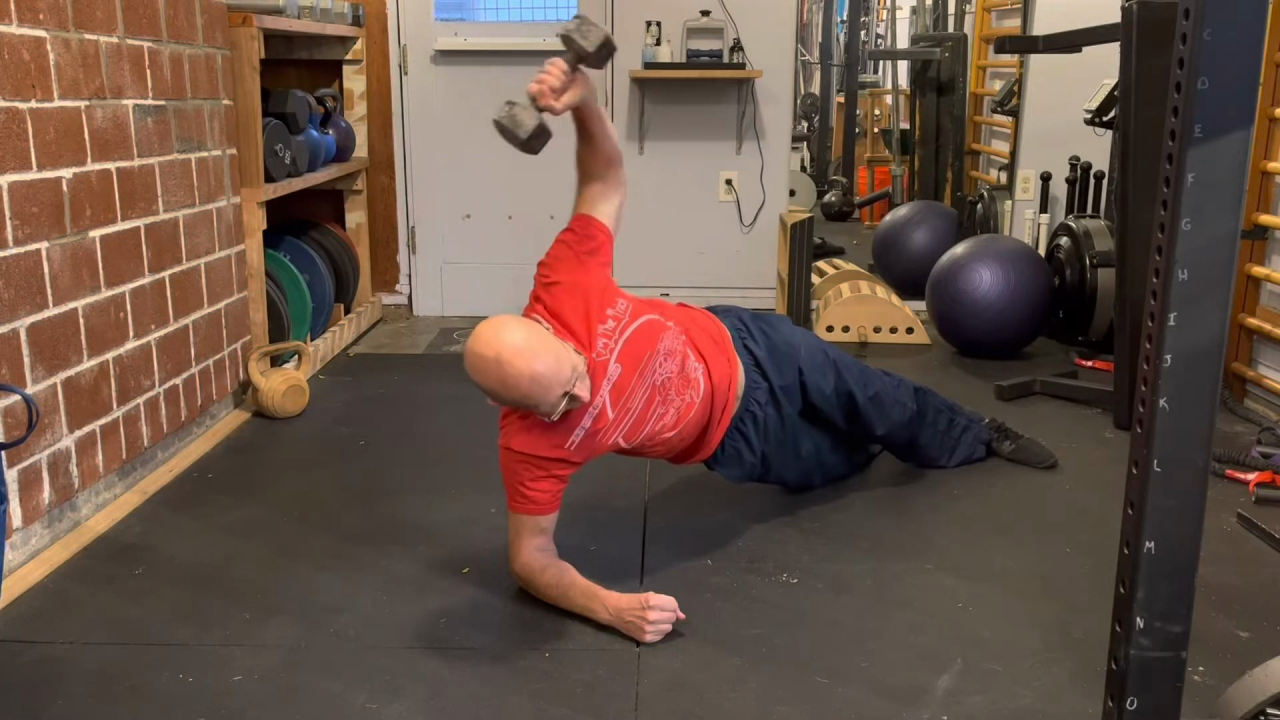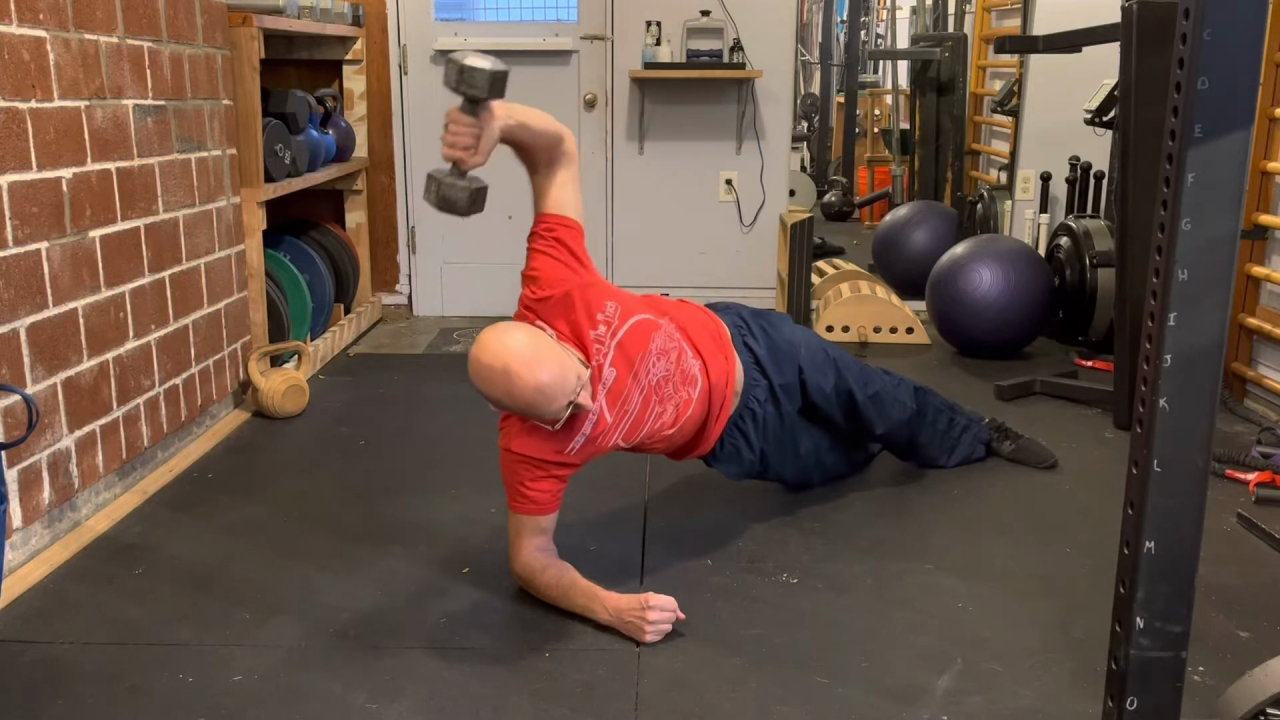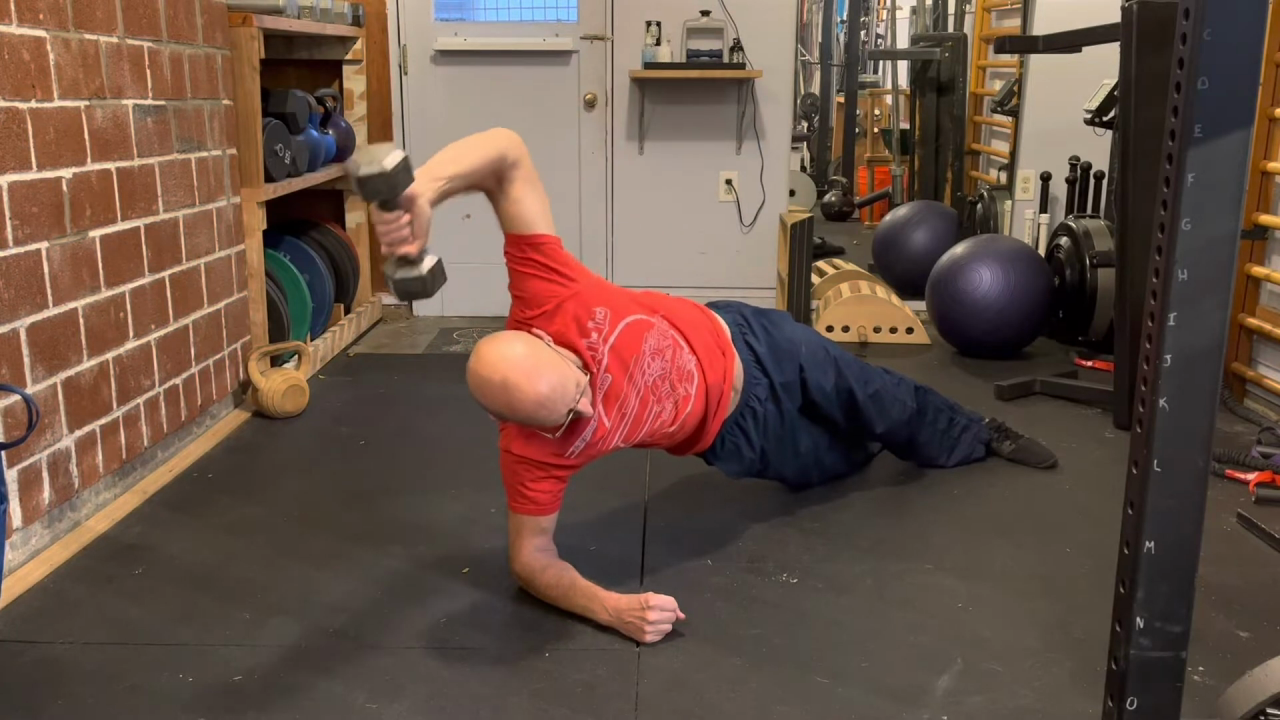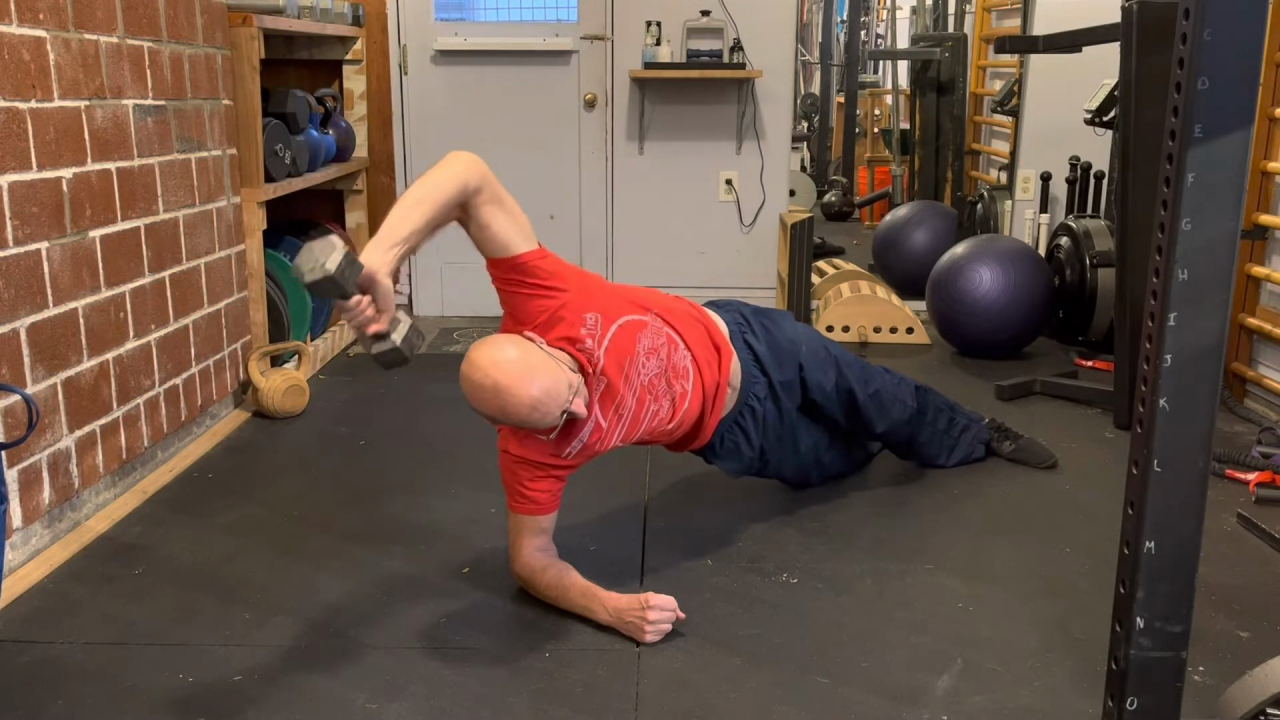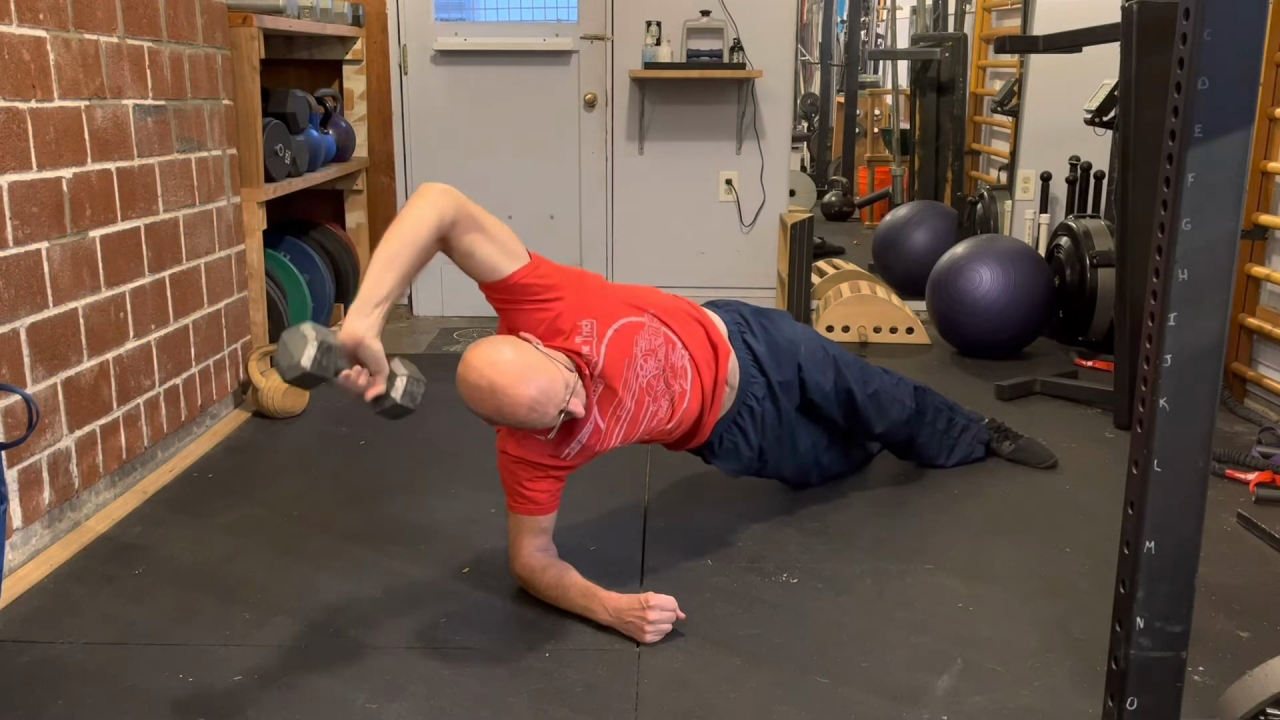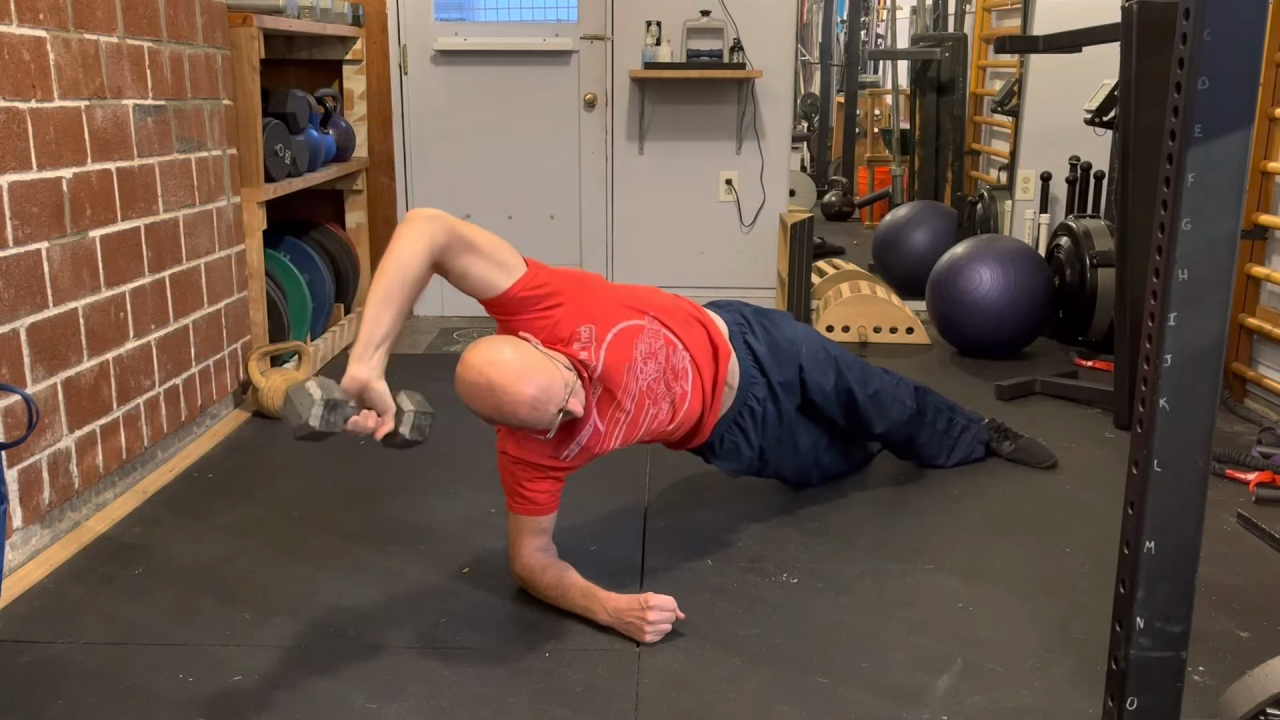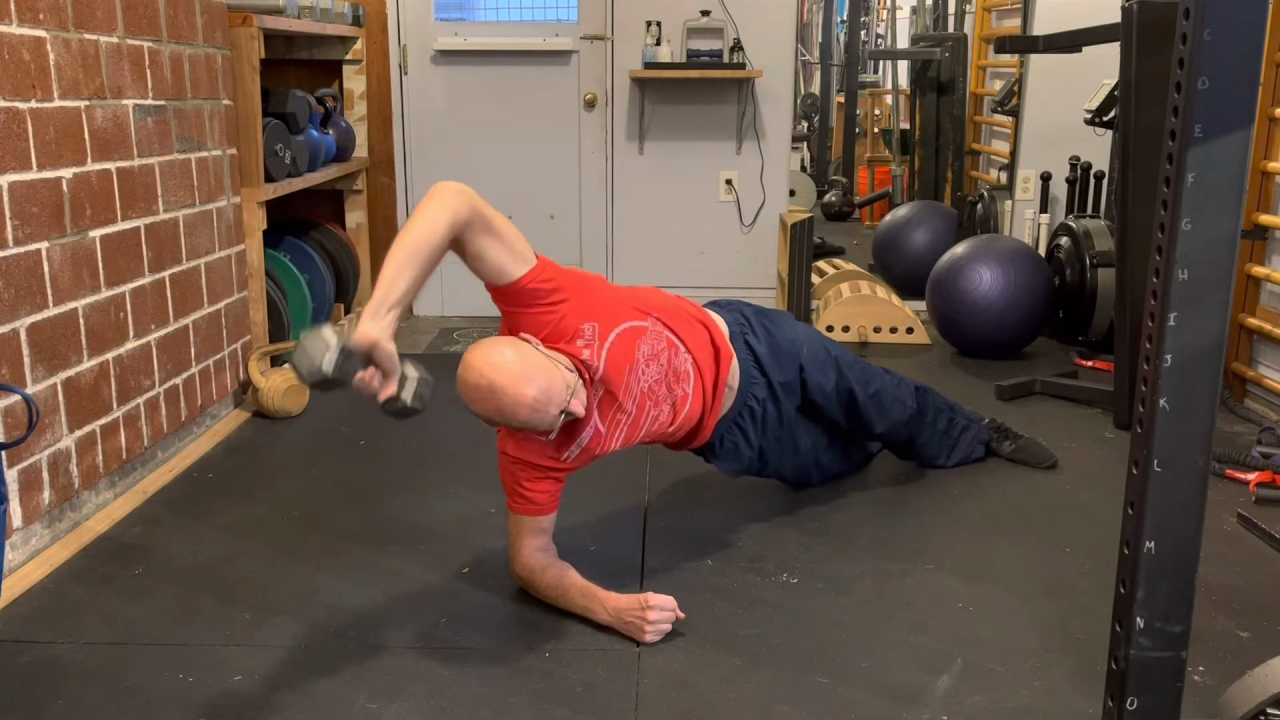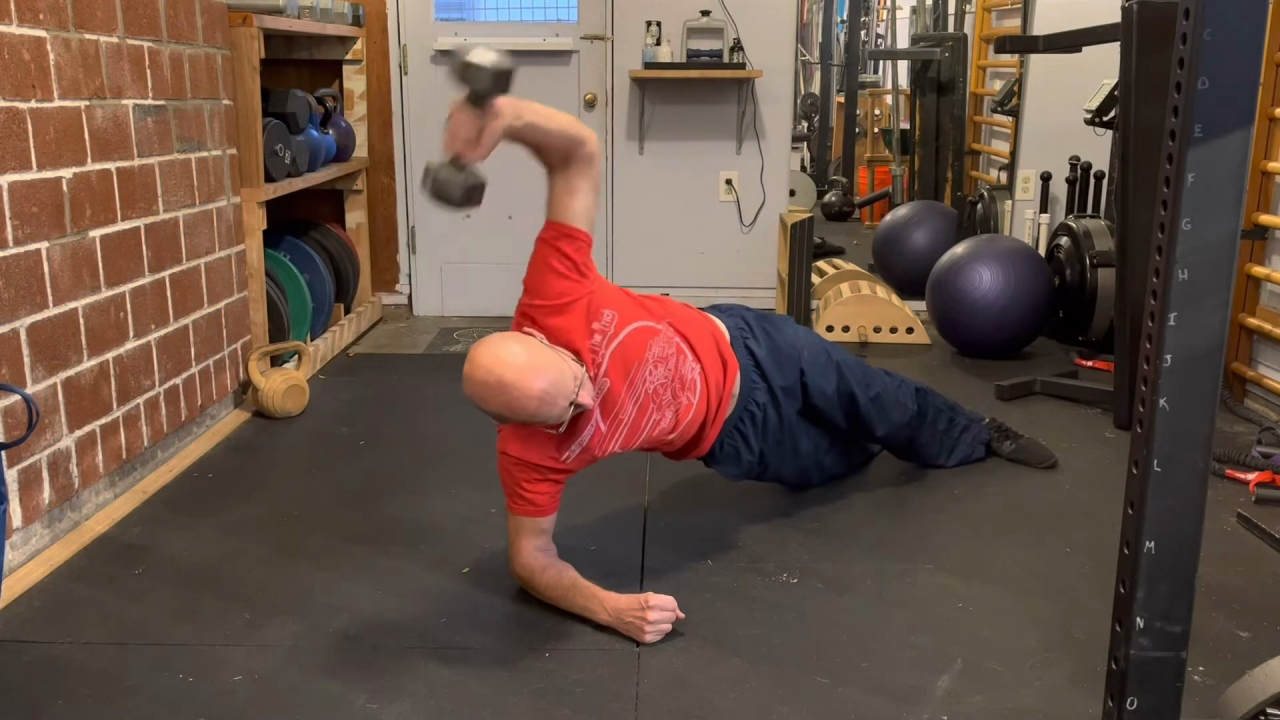
dt=0.4s
person 1, frame 1
left shoulder: (563, 290)
right shoulder: (530, 442)
left elbow: (607, 178)
right elbow: (530, 556)
left wrist: (583, 101)
right wrist: (612, 607)
left hip: (745, 348)
right hip: (737, 438)
left knee: (889, 408)
right knee: (837, 462)
left ankle: (979, 435)
right ankle: (925, 442)
person 1, frame 2
left shoulder: (555, 296)
right shoulder: (531, 445)
left elbow: (557, 147)
right elbow: (530, 559)
left wrist: (496, 120)
right wrist: (611, 608)
left hip: (744, 344)
right hip: (735, 437)
left knee: (888, 405)
right knee: (836, 461)
left ankle: (981, 435)
right ankle: (923, 445)
person 1, frame 3
left shoulder: (545, 301)
right shoulder: (532, 446)
left elbow: (505, 151)
right elbow: (530, 558)
left wrist: (420, 189)
right wrist: (611, 608)
left hip: (746, 344)
right hip: (733, 434)
left knee: (887, 406)
right knee: (834, 462)
left ankle: (979, 436)
right ankle: (919, 443)
person 1, frame 4
left shoulder: (540, 302)
right shoulder: (530, 448)
left elbow: (468, 175)
right elbow: (531, 558)
left wrist: (379, 255)
right wrist: (612, 609)
left hip: (743, 342)
right hip: (731, 433)
left knee: (888, 404)
right knee: (835, 462)
left ankle: (980, 435)
right ankle: (926, 447)
person 1, frame 5
left shoulder: (537, 304)
right shoulder: (530, 447)
left elbow: (441, 204)
right elbow: (531, 559)
left wrist: (367, 315)
right wrist: (611, 608)
left hip: (744, 345)
right hip: (732, 433)
left knee: (889, 407)
right knee: (835, 461)
left ankle: (978, 435)
right ankle: (923, 445)
person 1, frame 6
left shoulder: (538, 306)
right shoulder: (529, 450)
left elbow: (428, 229)
right elbow: (531, 557)
left wrist: (370, 354)
right wrist: (610, 608)
left hip: (742, 344)
right hip: (730, 432)
left knee: (884, 404)
right knee: (837, 461)
left ankle: (979, 435)
right ankle: (927, 447)
person 1, frame 7
left shoulder: (540, 313)
right shoulder: (529, 453)
left elbow: (460, 202)
right elbow: (531, 560)
left wrist: (383, 305)
right wrist: (610, 609)
left hip: (743, 346)
right hip: (729, 434)
left knee: (885, 406)
right knee: (839, 461)
left ankle: (980, 436)
right ankle: (945, 445)
person 1, frame 8
left shoulder: (553, 307)
right shoulder: (528, 451)
left elbow: (579, 155)
right elbow: (531, 560)
left wrist: (505, 118)
right wrist: (610, 608)
left hip: (741, 350)
right hip: (730, 441)
left knee: (889, 409)
right knee: (835, 463)
left ankle: (981, 437)
